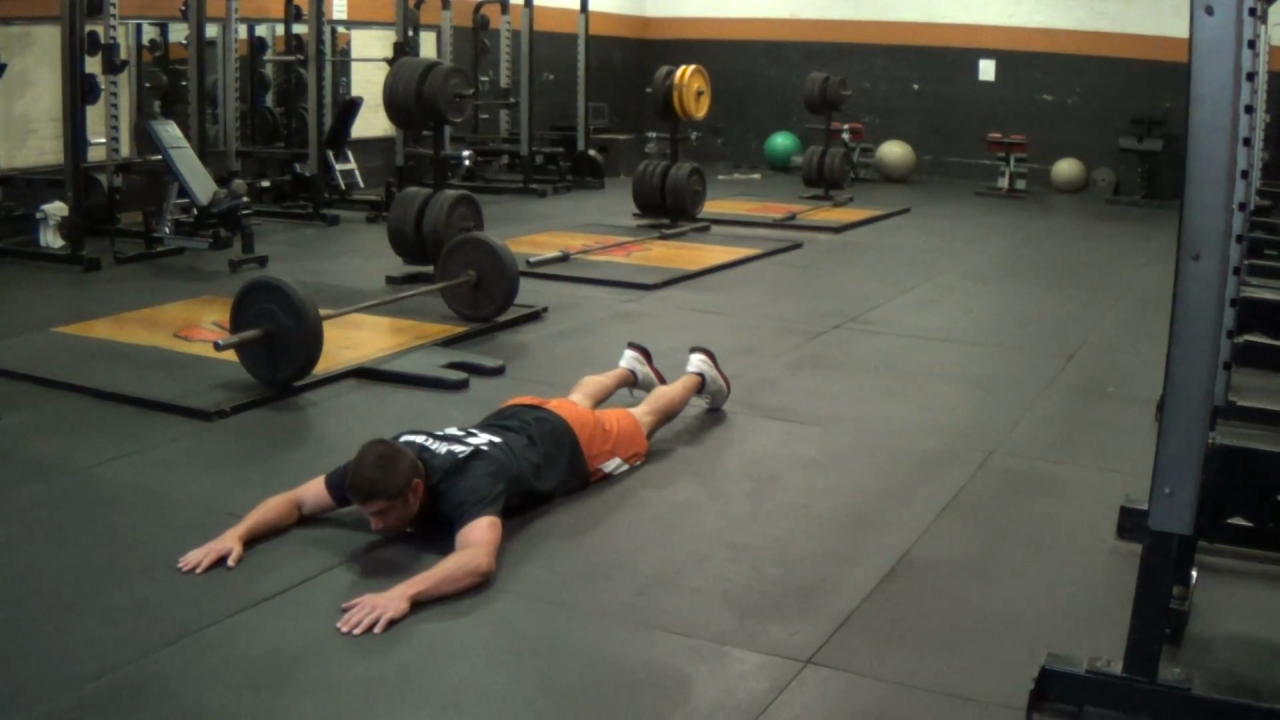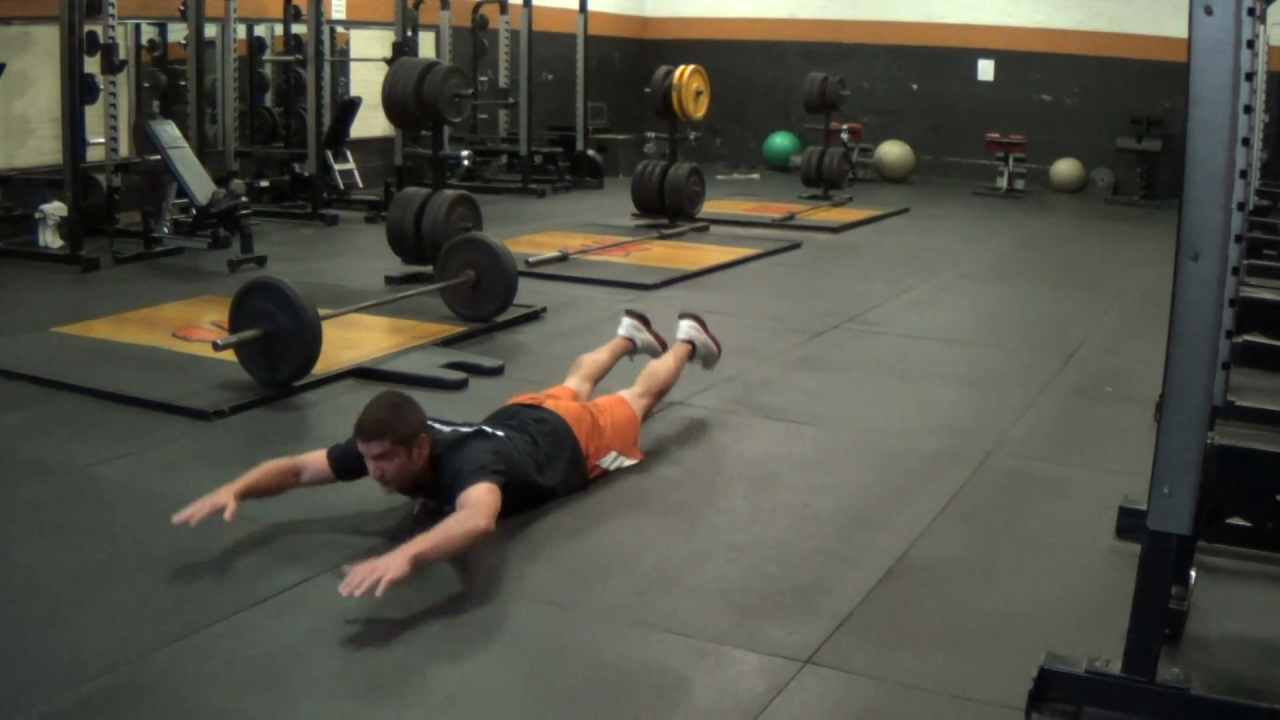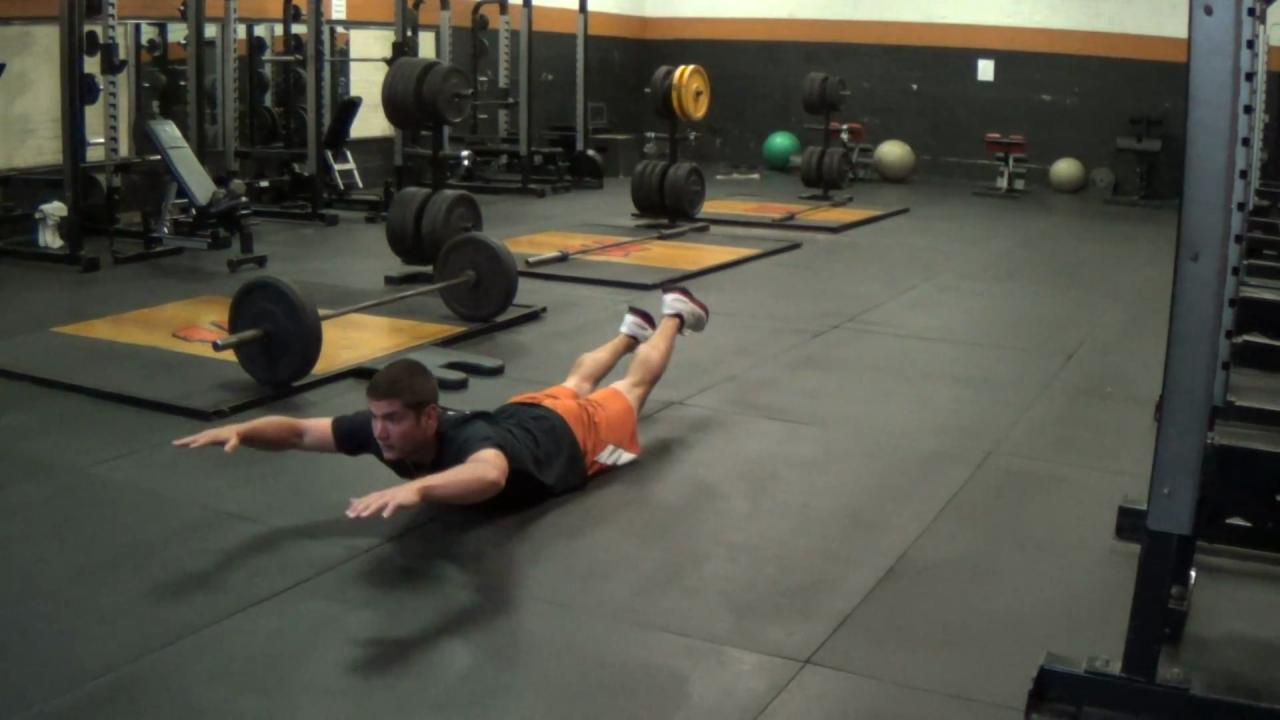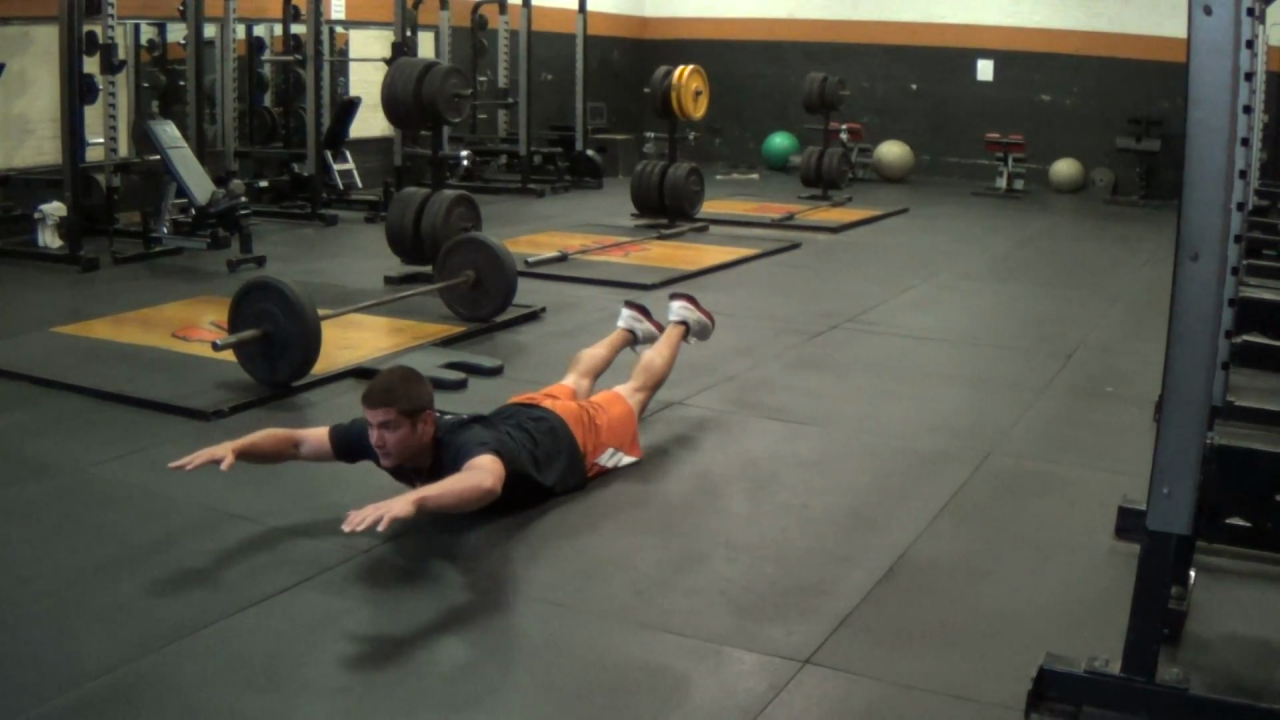
dt=0.3s
person 1, frame 1
left shoulder: (465, 484)
right shoulder: (383, 463)
left elbow: (479, 560)
right elbow: (296, 500)
left wrist: (402, 593)
right wrist: (236, 533)
left hip: (566, 443)
right hip: (513, 421)
left knee: (640, 420)
right knee: (577, 397)
left ankle: (699, 373)
right ankle: (632, 366)
person 1, frame 2
left shoulder: (463, 460)
right shoulder: (378, 450)
left elbow: (477, 521)
right elbow: (296, 467)
left wrist: (403, 555)
right wrist: (235, 487)
left hip: (566, 447)
right hip: (518, 417)
left knee: (628, 406)
right knee: (574, 382)
left ankle: (687, 341)
right ankle: (632, 334)
person 1, frame 3
left shoulder: (467, 440)
right shoulder: (380, 427)
left elbow: (490, 476)
right elbow: (298, 430)
left wrist: (415, 488)
right wrist: (239, 430)
left hip: (570, 439)
right hip: (519, 416)
left knee: (630, 392)
right knee: (576, 384)
left ankle: (674, 315)
right ankle: (631, 332)
person 1, frame 4
left shoulder: (463, 445)
right shoulder: (379, 432)
left elbow: (487, 483)
right elbow: (291, 440)
left wrist: (410, 499)
right wrist: (233, 446)
left hip: (569, 439)
right hip: (516, 418)
left knee: (632, 396)
right knee: (574, 381)
left ankle: (679, 322)
right ankle: (631, 325)
